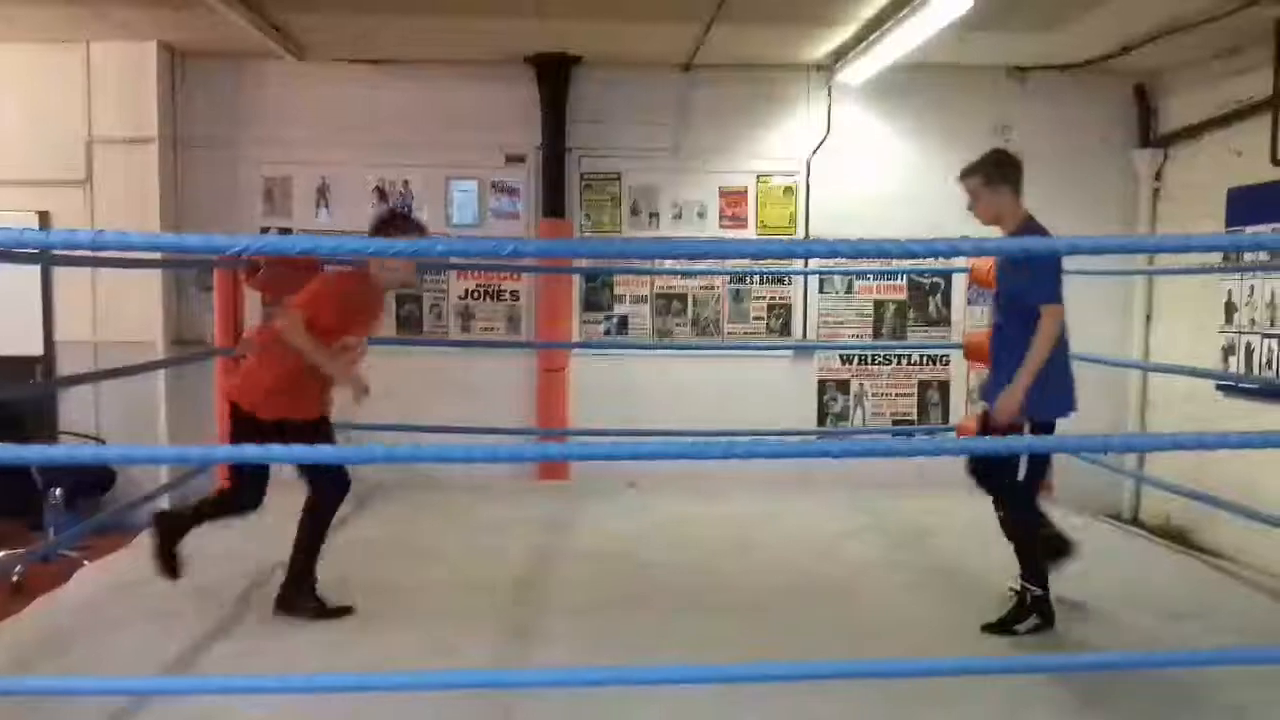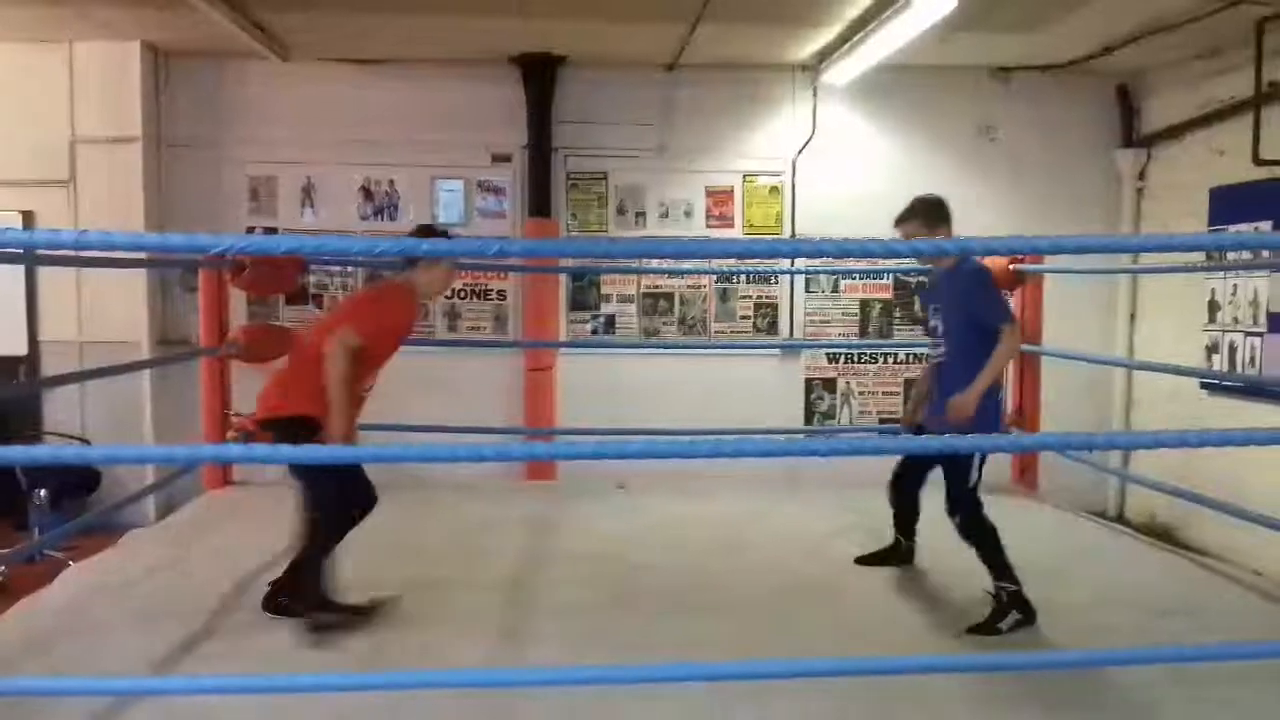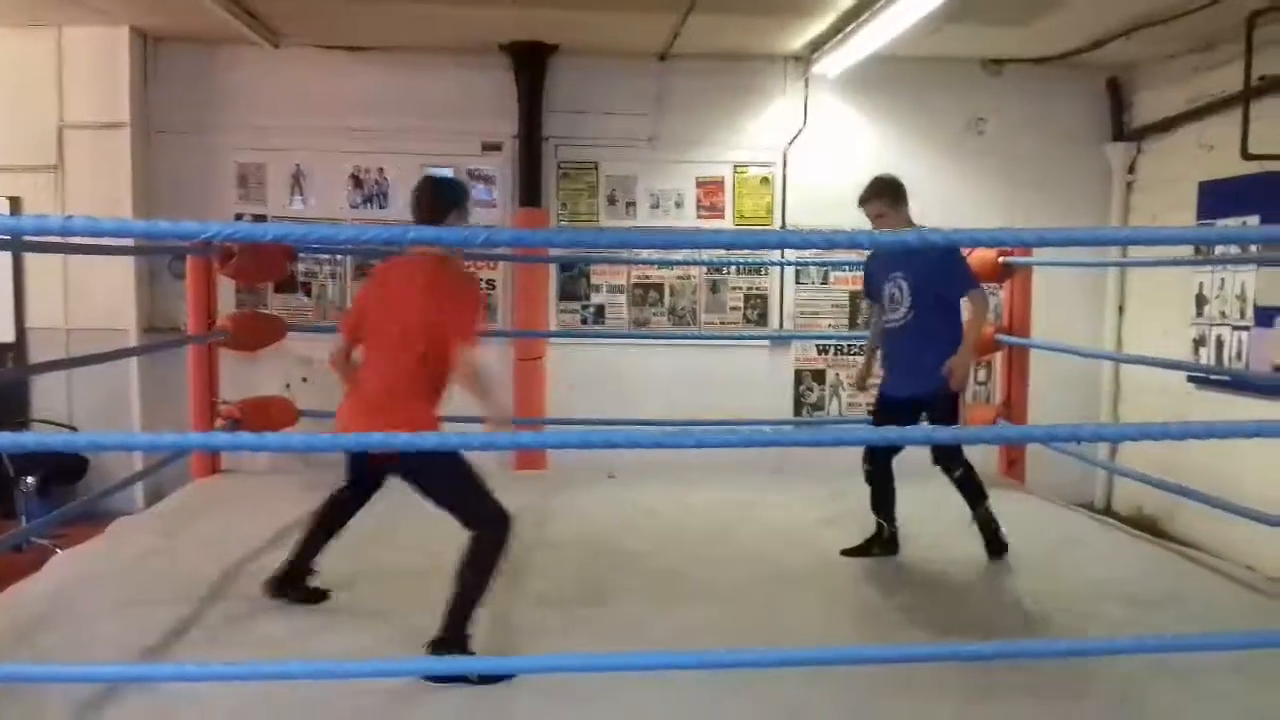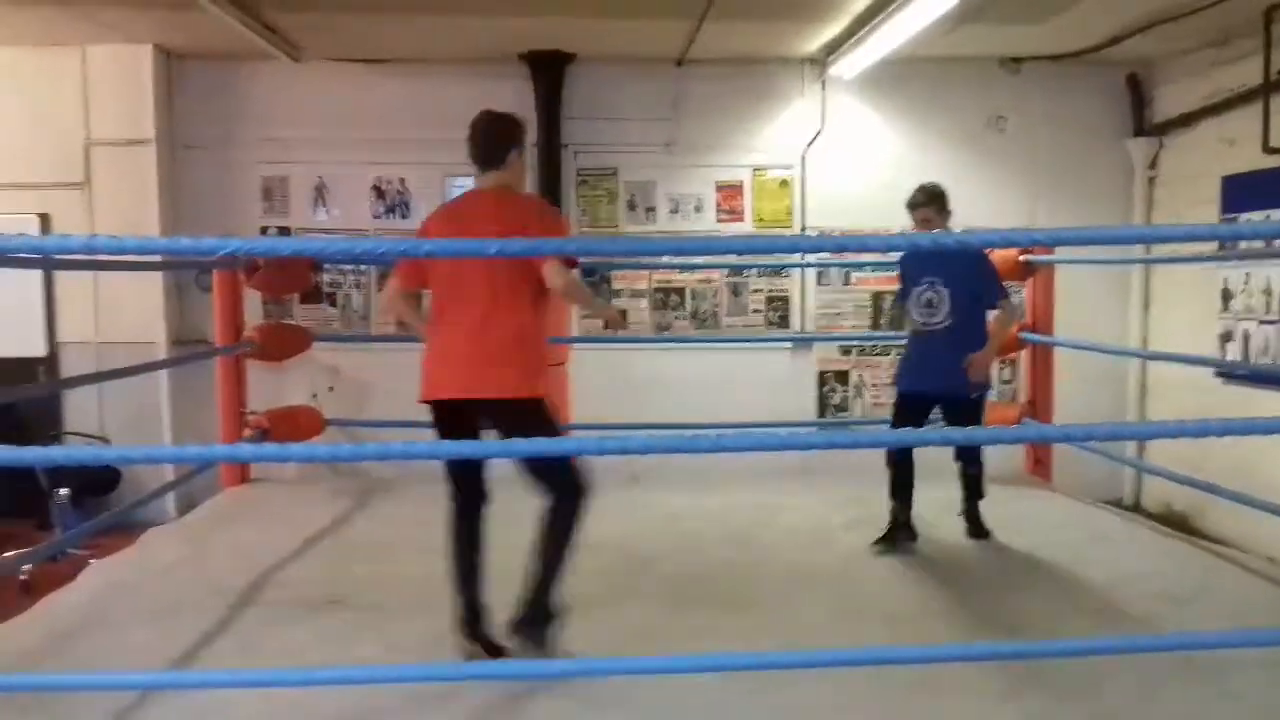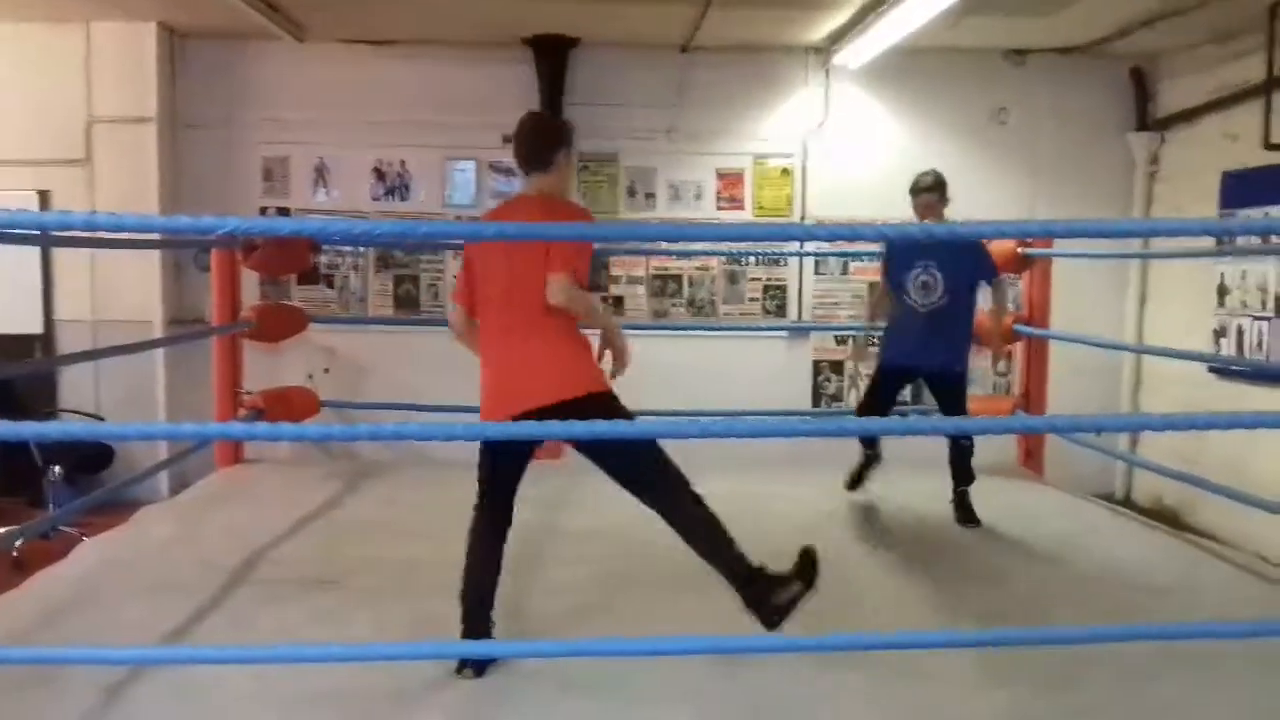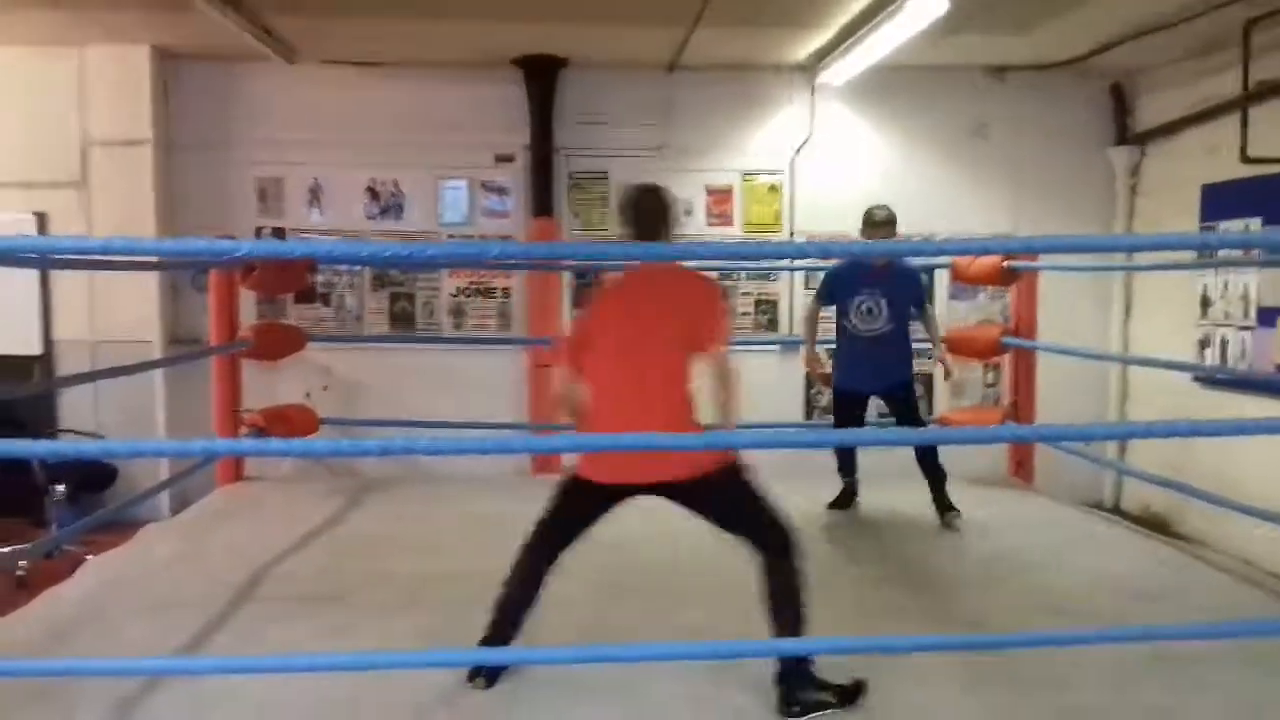
dt=0.3s
person 1, frame 1
left shoulder: (373, 298)
right shoulder: (344, 285)
right elbow: (288, 325)
right wrist: (336, 371)
left hip: (304, 405)
right hip: (261, 395)
left knee: (332, 484)
right knee: (246, 496)
left ankle: (298, 588)
right ankle: (172, 524)
person 1, frame 2
left shoulder: (391, 299)
right shoulder: (393, 302)
right elbow: (337, 346)
left wrist: (343, 424)
right wrist: (338, 421)
left hip: (308, 410)
right hip: (293, 406)
left knee: (360, 499)
right knee: (333, 490)
left ankle: (288, 591)
right ankle: (313, 601)
person 1, frame 3
left shoulder: (385, 274)
right shoulder: (460, 283)
left elbow: (342, 350)
right elbow: (463, 365)
right wrist: (501, 410)
left hip: (360, 421)
right hip: (404, 429)
left knee: (356, 491)
right knee: (491, 524)
left ankle: (289, 578)
right ankle: (449, 649)
person 1, frame 4
left shoulder: (441, 218)
right shoulder: (534, 212)
left elbow: (395, 297)
right elbow: (556, 279)
right wrist: (605, 310)
left hip: (444, 381)
right hip: (507, 383)
left knee: (467, 499)
right knee: (567, 488)
left ankle: (474, 629)
right ankle: (532, 619)
person 1, frame 5
left shoulder: (486, 229)
right shoulder: (565, 217)
left elbow: (461, 324)
right elbow: (562, 293)
right wrist: (614, 335)
left hip: (502, 398)
right hip: (566, 388)
left knee: (492, 516)
right knee: (667, 489)
left ankle: (473, 644)
right ankle: (762, 595)
person 1, frame 6
left shoulder: (603, 297)
right shoulder: (697, 290)
left elbow: (564, 389)
right elbow: (720, 362)
right wrist: (725, 436)
left hip: (607, 457)
right hip: (683, 454)
left knee: (544, 545)
right knee: (776, 545)
left ankle: (491, 656)
person 2, frame 1
left shoulder: (1034, 246)
left elbow: (1054, 320)
left wrist: (1017, 389)
left hip: (1031, 397)
right hip: (1007, 390)
left knee: (1012, 493)
right knee: (985, 467)
left ankle: (1035, 600)
right ankle: (1047, 542)
person 2, frame 2
left shoulder: (974, 278)
right shoulder: (934, 283)
left elbow: (1011, 338)
left wrist: (975, 393)
right wrist: (917, 398)
left hip: (969, 416)
right hip: (937, 412)
left knee: (963, 507)
right knee: (903, 481)
left ankle: (1013, 599)
right ankle: (903, 545)
person 2, frame 3
left shoulder: (939, 251)
right shoulder: (877, 259)
left elbow: (979, 301)
left wrist: (964, 354)
right wrist: (868, 361)
left hip: (937, 376)
right hip: (895, 379)
left knee: (946, 454)
right knee: (876, 457)
left ankle: (985, 519)
right ankle: (885, 533)
person 2, frame 4
left shoulder: (972, 259)
right shoulder: (910, 261)
left elbow: (1007, 311)
left wrist: (988, 353)
left hip: (963, 378)
right hip: (916, 374)
left knee: (968, 454)
right knee: (898, 445)
left ankle: (972, 511)
right ankle: (901, 523)
person 2, frame 5
left shoulder: (967, 247)
right shoulder: (898, 246)
left elbow: (998, 286)
right elbow: (886, 291)
left wrist: (998, 332)
left hip: (948, 356)
right hip: (898, 351)
right knee: (869, 409)
left ankle: (962, 497)
right ankle: (869, 456)
person 2, frame 6
left shoulder: (907, 275)
right shoulder: (842, 272)
left elbow: (924, 313)
right elbow: (815, 308)
left wrist: (938, 349)
right wrist: (810, 351)
left hip: (895, 372)
right hip: (850, 372)
left knee: (915, 429)
left ankle: (941, 495)
right ankle: (849, 486)
